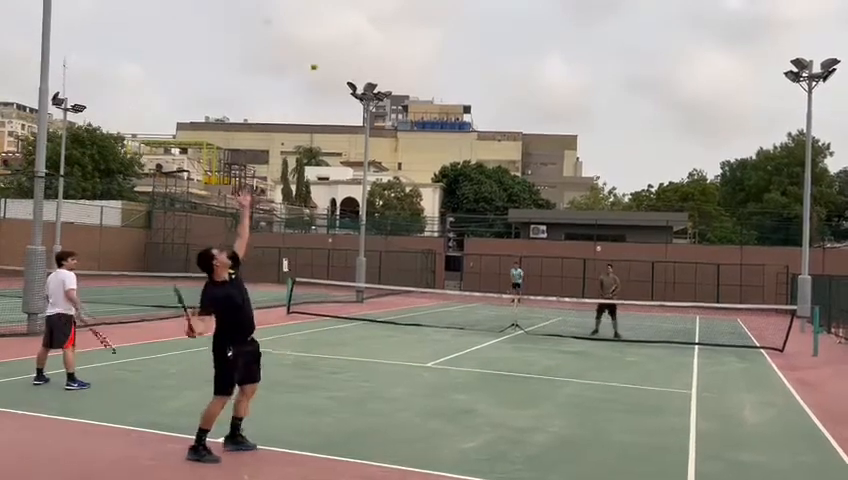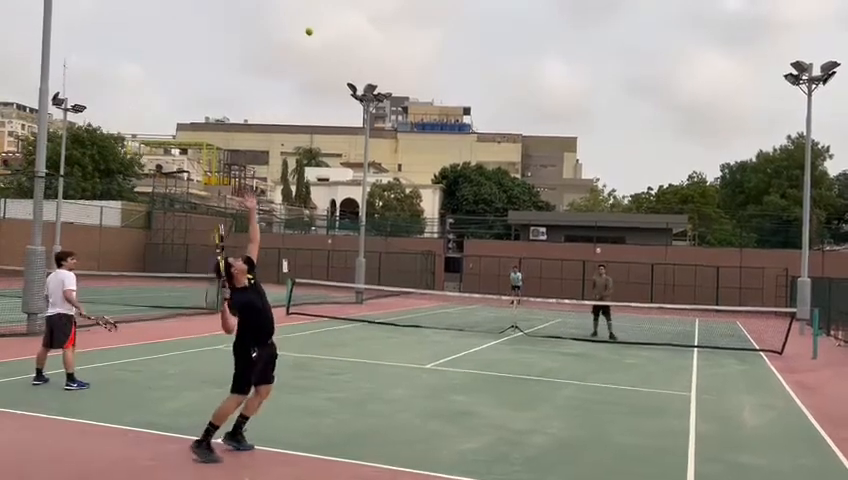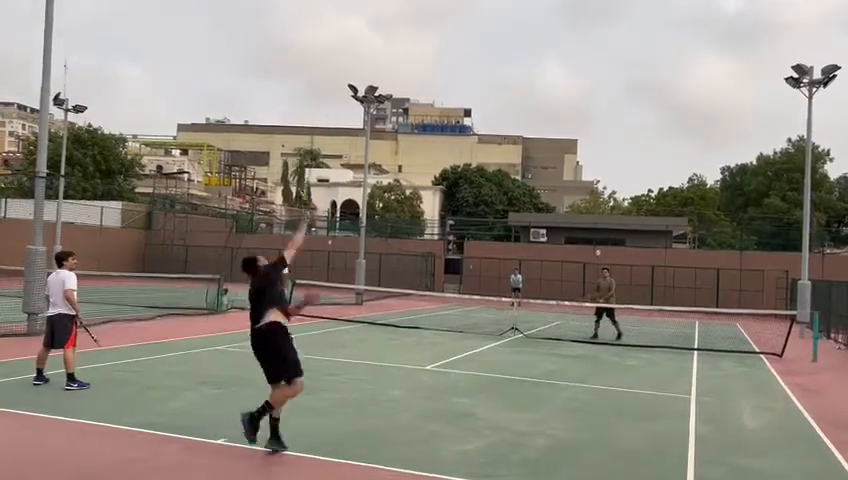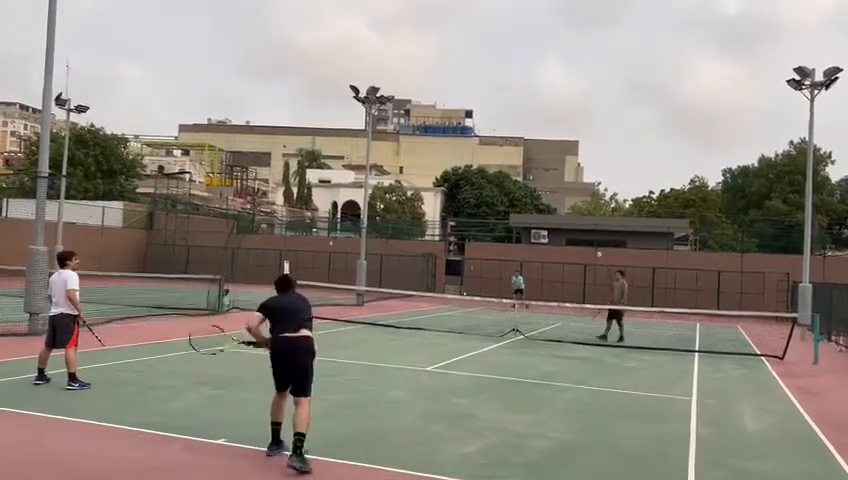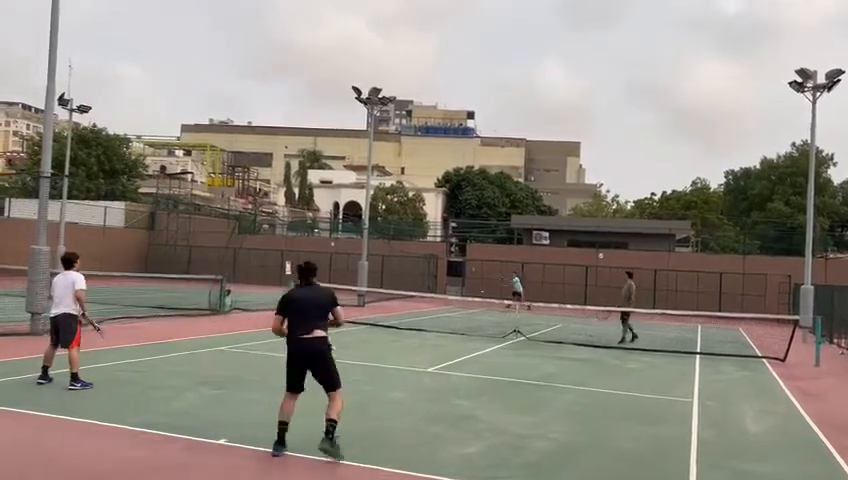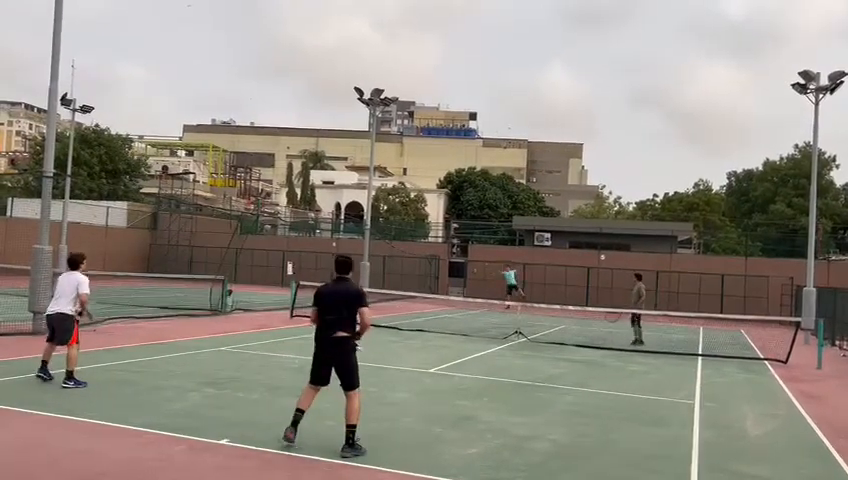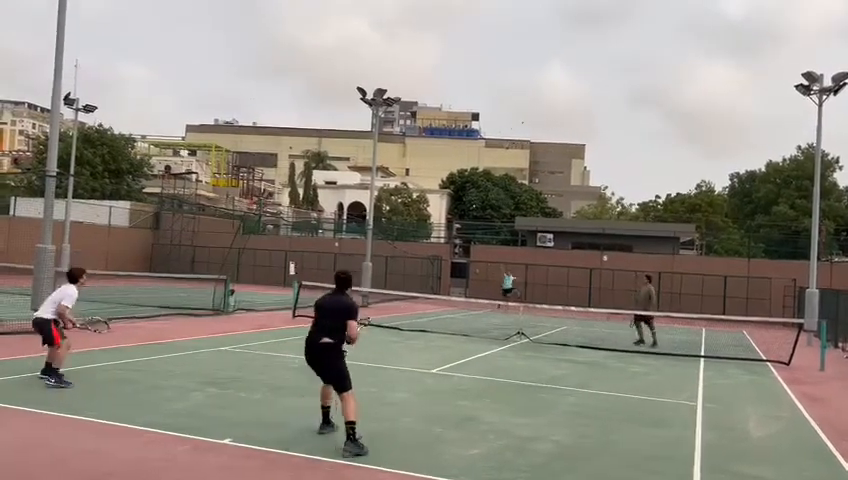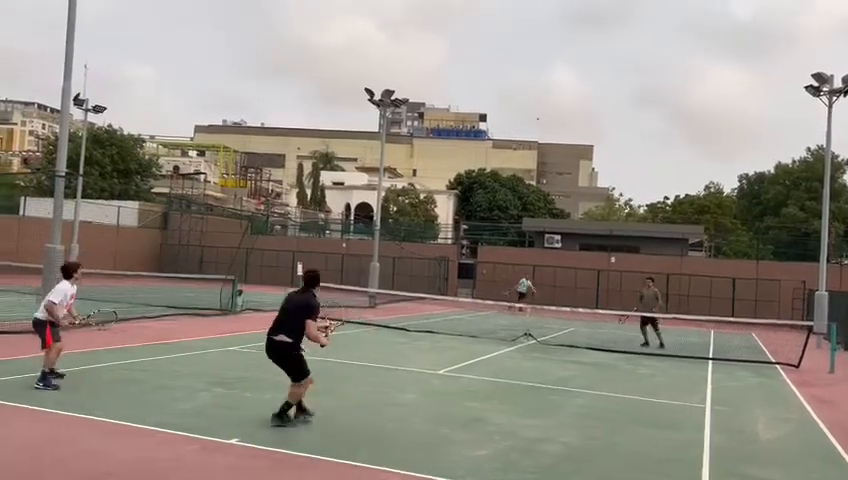
dt=0.4s
person 1, frame 1
left shoulder: (233, 272)
right shoulder: (211, 292)
left elbow: (242, 238)
right elbow: (202, 321)
left wrist: (245, 209)
right wrist: (193, 329)
left hip: (248, 343)
right hip: (228, 348)
left knee: (248, 390)
right knee: (222, 398)
left ankle: (234, 437)
right ankle: (197, 447)
person 1, frame 2
left shoulder: (251, 276)
right shoulder: (235, 297)
left elbow: (254, 241)
right elbow: (229, 329)
left wrist: (252, 212)
right wrist: (224, 307)
left hip: (266, 347)
right hip: (249, 349)
left knee: (262, 392)
right knee: (237, 397)
left ankle: (235, 435)
right ankle: (203, 442)
person 1, frame 3
left shoulder: (256, 287)
right shoulder: (270, 273)
right elbow: (291, 249)
left wrist: (303, 303)
right wrist: (303, 230)
left hip: (260, 338)
right hip: (273, 334)
left knee: (279, 386)
right knee: (295, 384)
left ankle: (274, 436)
right ankle: (256, 416)
person 1, frame 4
left shoulder: (270, 303)
right shoulder: (304, 301)
left elbow: (251, 326)
left wrist: (265, 342)
left hip: (280, 346)
right hip: (303, 345)
left knee: (281, 393)
right knee: (302, 401)
left ankle: (275, 442)
right ankle: (297, 453)
person 1, frame 5
left shoulder: (288, 296)
right shoulder: (327, 293)
left elbow: (276, 328)
right elbow: (340, 321)
left hip: (296, 347)
right hip: (318, 345)
left knee: (291, 394)
right knee: (335, 395)
left ankle: (280, 442)
right ankle: (329, 438)
person 1, frame 6
left shoulder: (322, 290)
right shoulder: (357, 291)
left elbow: (314, 319)
right elbow: (366, 322)
right wrist: (357, 334)
left hip: (322, 343)
right hip: (344, 344)
left knee: (312, 387)
right knee: (353, 394)
left ankle: (293, 426)
right ankle: (350, 444)
person 1, frame 7
left shoulder: (321, 300)
right shoulder: (349, 304)
right elbow: (352, 334)
right wrist: (350, 340)
left hip: (311, 348)
right hip: (330, 350)
left knee: (328, 382)
right knee: (347, 395)
left ankle: (326, 422)
right ankle: (351, 440)
person 1, frame 8
left shoulder: (292, 296)
right shoulder: (312, 303)
right elbow: (310, 333)
left wrist: (316, 331)
right wrist: (322, 340)
left hip: (272, 343)
right hip: (286, 346)
left knee: (300, 376)
right knee: (303, 381)
left ankle: (300, 410)
right ankle: (281, 415)
person 2, frame 1
left shoulder: (51, 276)
right shoulder: (69, 275)
right elbow: (70, 295)
right wrist: (80, 310)
left hip: (50, 315)
right hip: (64, 315)
left knee: (45, 346)
right knee: (69, 347)
left ankle: (39, 376)
right ankle: (71, 380)
person 2, frame 2
left shoulder: (51, 276)
right shoulder: (68, 275)
left elbow: (47, 297)
right elbow: (68, 295)
right wrist: (79, 308)
left hip: (51, 315)
right hip: (64, 316)
left knee: (45, 346)
right knee: (68, 347)
left ankle: (38, 376)
right ankle: (71, 380)
person 2, frame 3
left shoulder: (51, 276)
right shoulder: (69, 275)
left elbow: (48, 296)
right elbow: (68, 295)
right wrist: (77, 311)
left hip: (51, 315)
right hip: (65, 316)
left knee: (46, 347)
right knee: (69, 347)
left ankle: (39, 376)
right ankle: (71, 381)
person 2, frame 4
left shoulder: (54, 276)
right shoulder: (71, 275)
left elbow: (51, 297)
right elbow: (71, 295)
right wrist: (79, 310)
left hip: (54, 315)
right hip: (68, 315)
left knee: (48, 346)
right knee: (71, 347)
left ankle: (40, 375)
right ankle: (72, 380)
person 2, frame 5
left shoulder: (57, 278)
right shoulder: (77, 276)
left elbow: (53, 297)
right elbow: (79, 295)
right wrist: (84, 310)
left hip: (54, 315)
right hip: (69, 316)
left knee: (52, 345)
right knee: (74, 347)
left ankle: (44, 375)
right ankle: (75, 380)
person 2, frame 6
left shoulder: (62, 276)
right shoulder: (82, 278)
right elbow: (83, 299)
right wrist: (83, 310)
left hip: (51, 313)
right hip: (65, 315)
left knee: (51, 342)
right knee: (73, 345)
left ankle: (43, 369)
right ankle: (69, 379)
person 2, frame 7
left shoulder: (66, 288)
right shoulder: (72, 292)
right elbow: (61, 310)
left wrist: (71, 321)
right wrist: (66, 323)
left hip: (39, 318)
right hip: (46, 320)
left knee: (55, 343)
right knee: (65, 344)
left ankle: (47, 370)
right ankle: (53, 376)
person 2, frame 8
left shoulder: (72, 287)
right shoulder: (63, 287)
left elbow: (68, 304)
right elbow: (48, 306)
left wrist: (75, 316)
right wrist: (59, 320)
left hip: (49, 320)
right hip: (43, 320)
left knee: (55, 346)
right knee: (57, 347)
left ankle: (50, 370)
right ankle: (42, 379)
